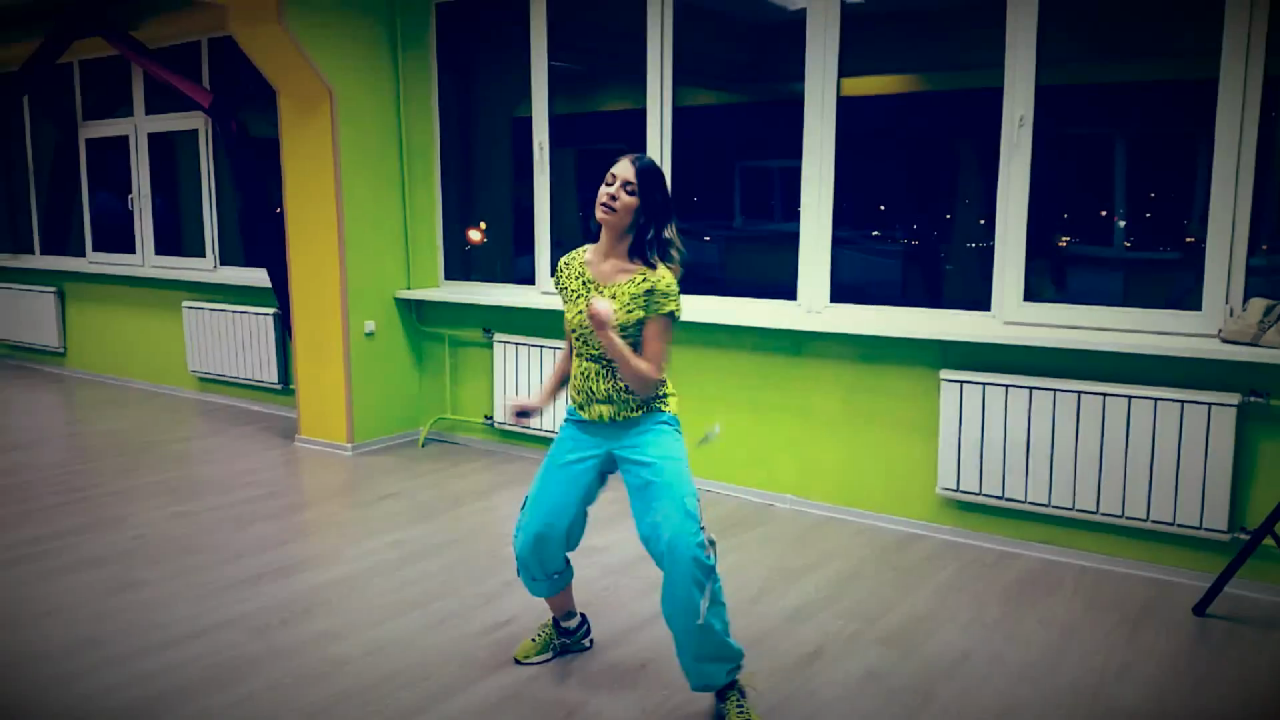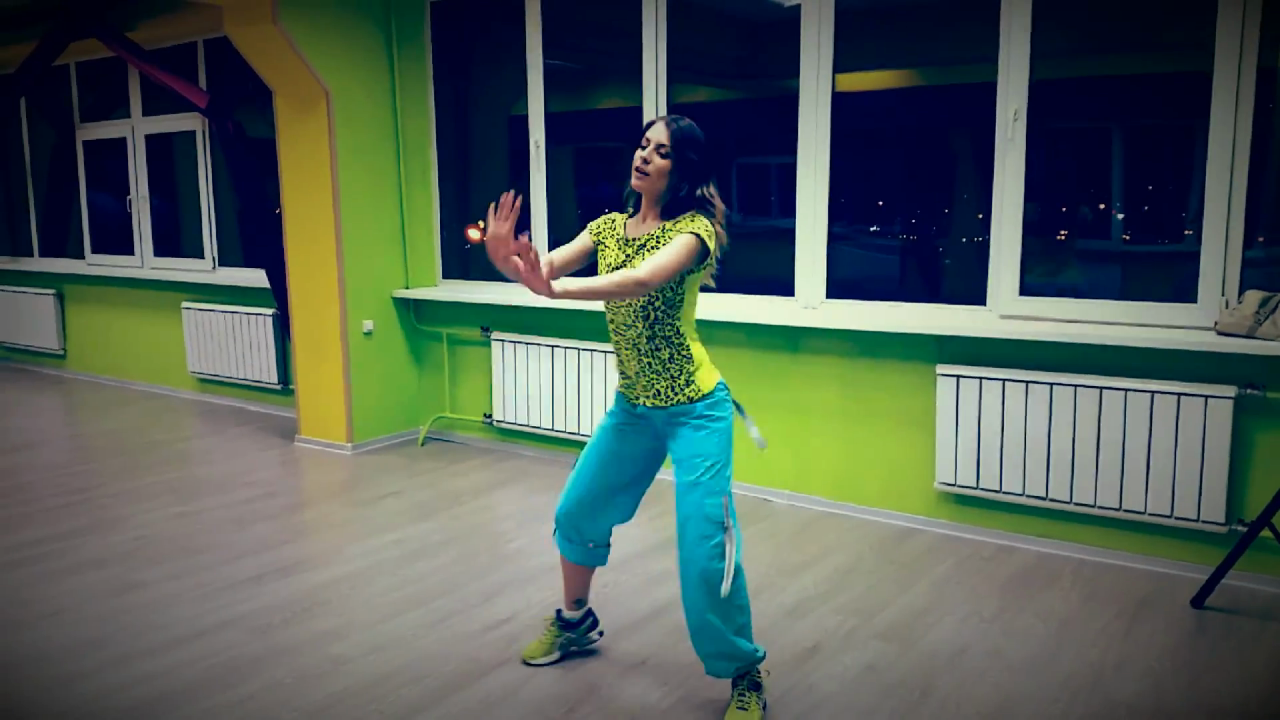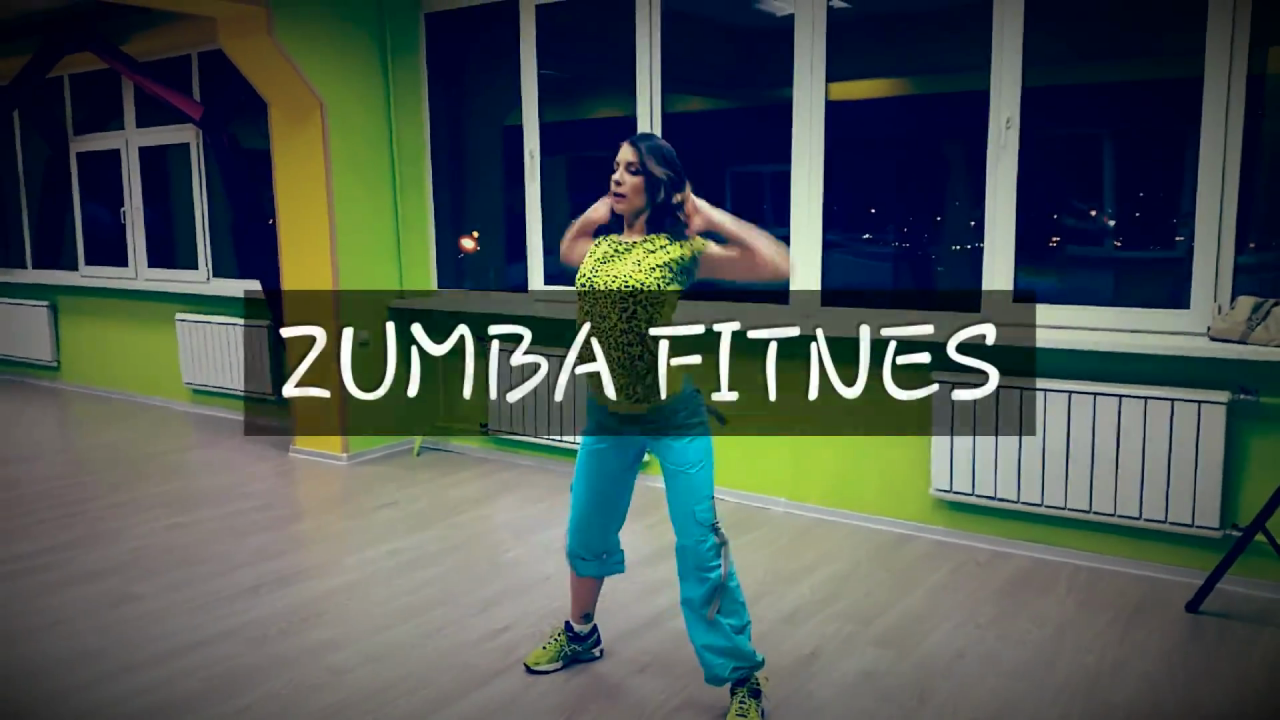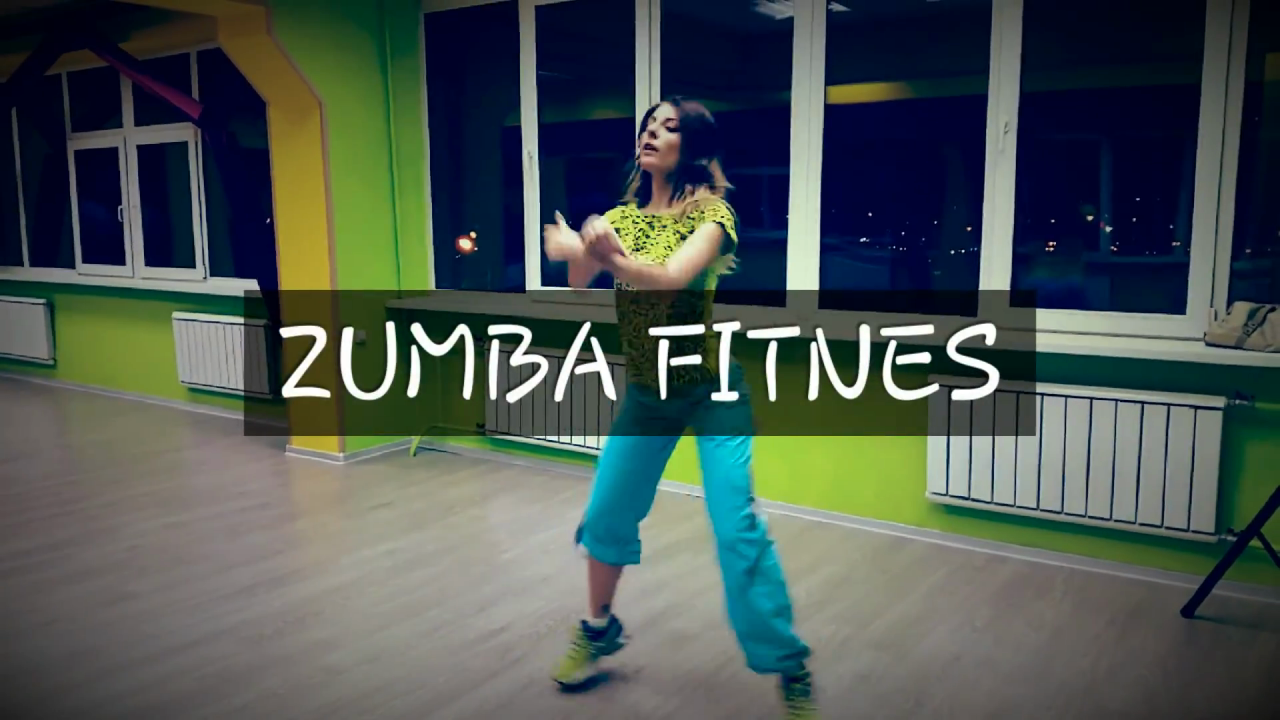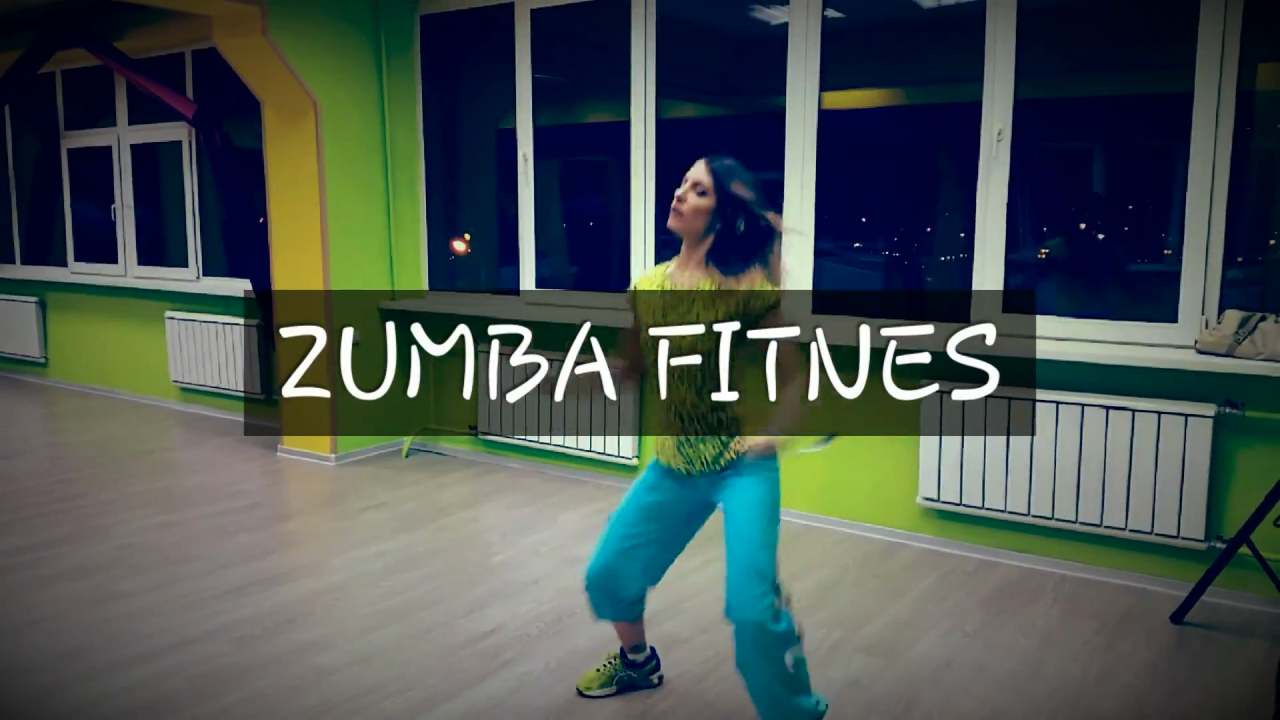
dt=0.7s
person 1, frame 1
left shoulder: (657, 281)
right shoulder: (573, 265)
left elbow: (648, 380)
left wrist: (608, 334)
right wrist: (541, 397)
left hip: (649, 427)
right hip: (582, 428)
left knee: (683, 552)
right knee: (535, 543)
right ankle: (568, 627)
person 1, frame 2
left shoulder: (695, 229)
right shoulder: (607, 228)
left elbow: (641, 279)
right elbow: (545, 268)
left wrist: (550, 282)
right wrist: (507, 250)
left hip: (697, 411)
right hip: (632, 409)
left knee: (703, 546)
right knee: (579, 512)
right ankle: (575, 623)
person 1, frame 3
left shoulder: (681, 246)
right shoulder: (604, 243)
left elbow: (777, 267)
right elbow: (568, 248)
left wrist: (709, 213)
right wrist: (600, 209)
left hip: (673, 413)
right hip: (606, 412)
left knee: (698, 542)
right knee: (589, 530)
right ankle: (580, 633)
person 1, frame 4
left shoulder: (710, 213)
right shoulder: (618, 217)
left elbow: (669, 279)
right elbow: (579, 277)
left wrist: (611, 257)
right wrist: (580, 251)
left hip: (712, 390)
right hip: (644, 394)
left knee: (735, 528)
right knee: (607, 514)
left ankle: (790, 669)
right ankle: (598, 630)
person 1, frame 5
left shoulder: (748, 284)
right shoulder: (651, 284)
left elbow: (794, 368)
right elbow: (633, 366)
left wrist: (777, 432)
left hip: (741, 466)
right hip: (673, 464)
left knee: (753, 607)
right knee: (608, 574)
right ankle: (636, 660)
